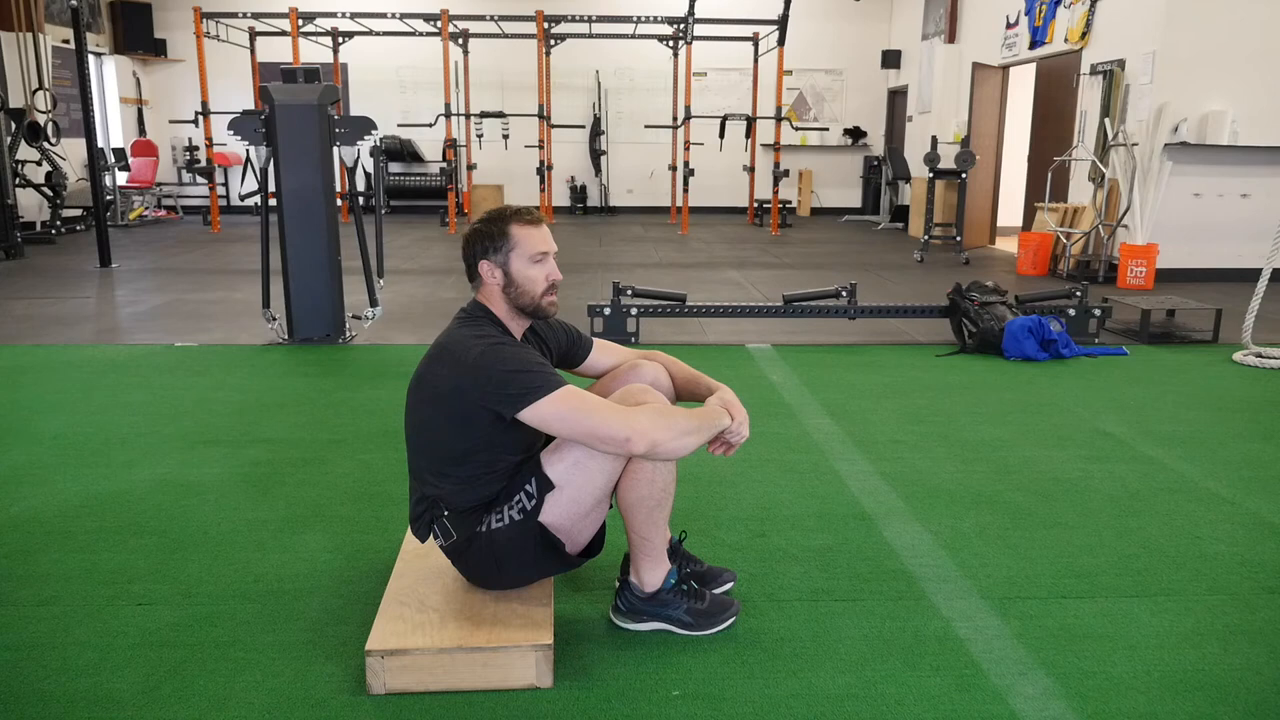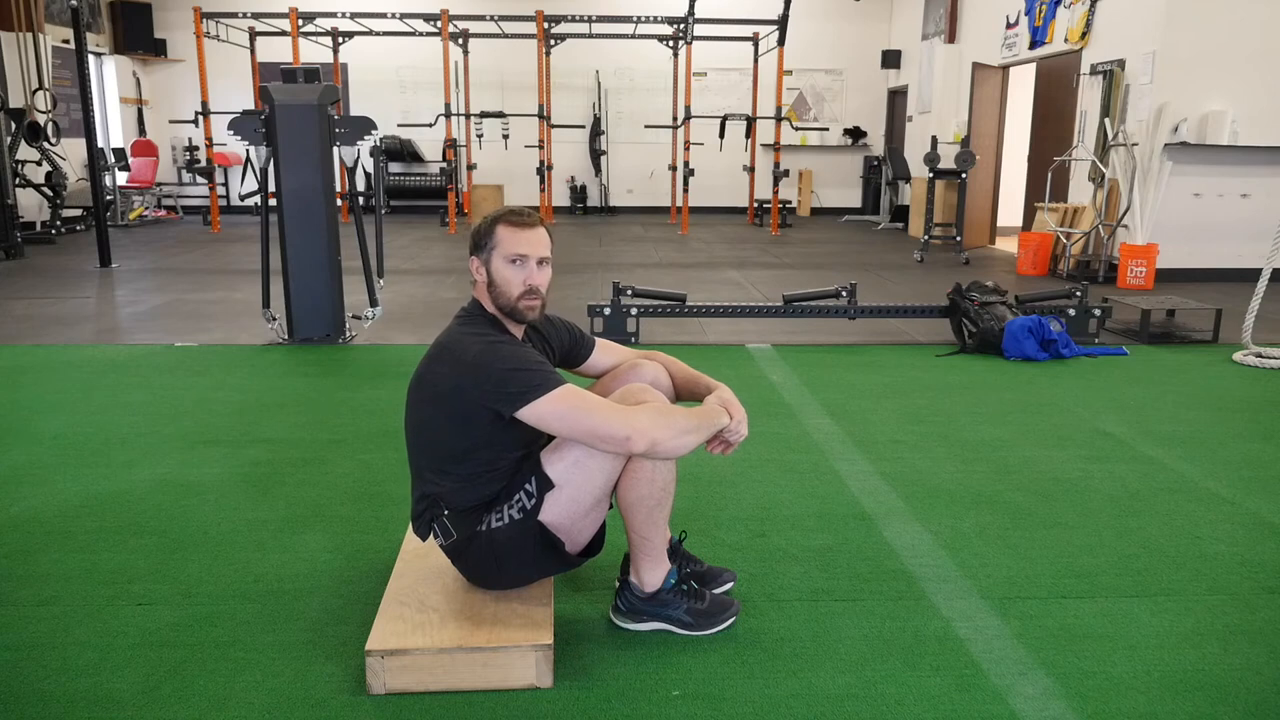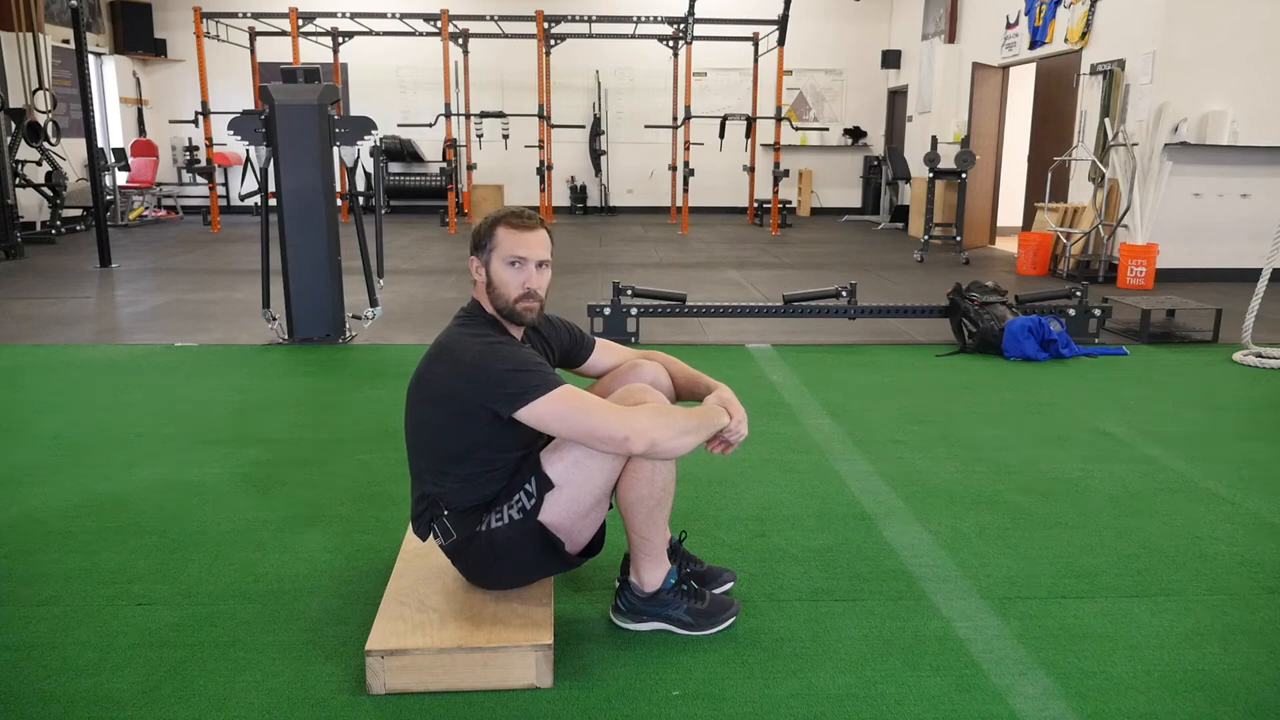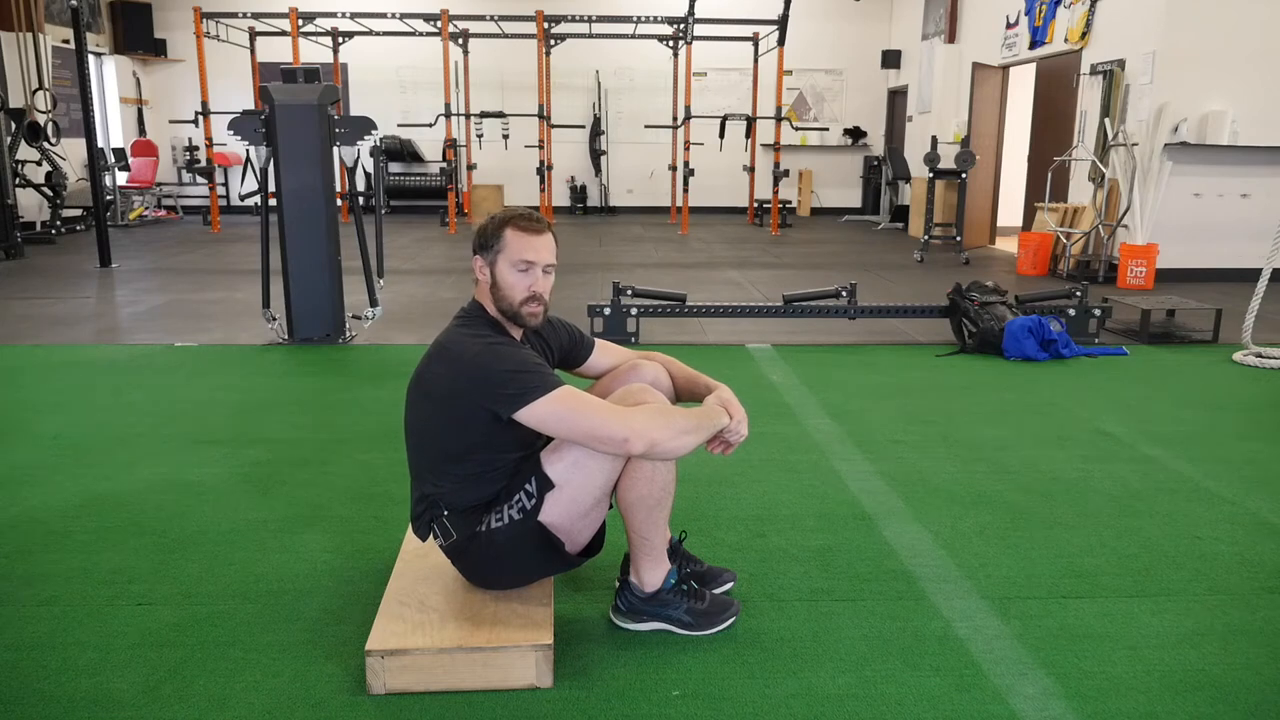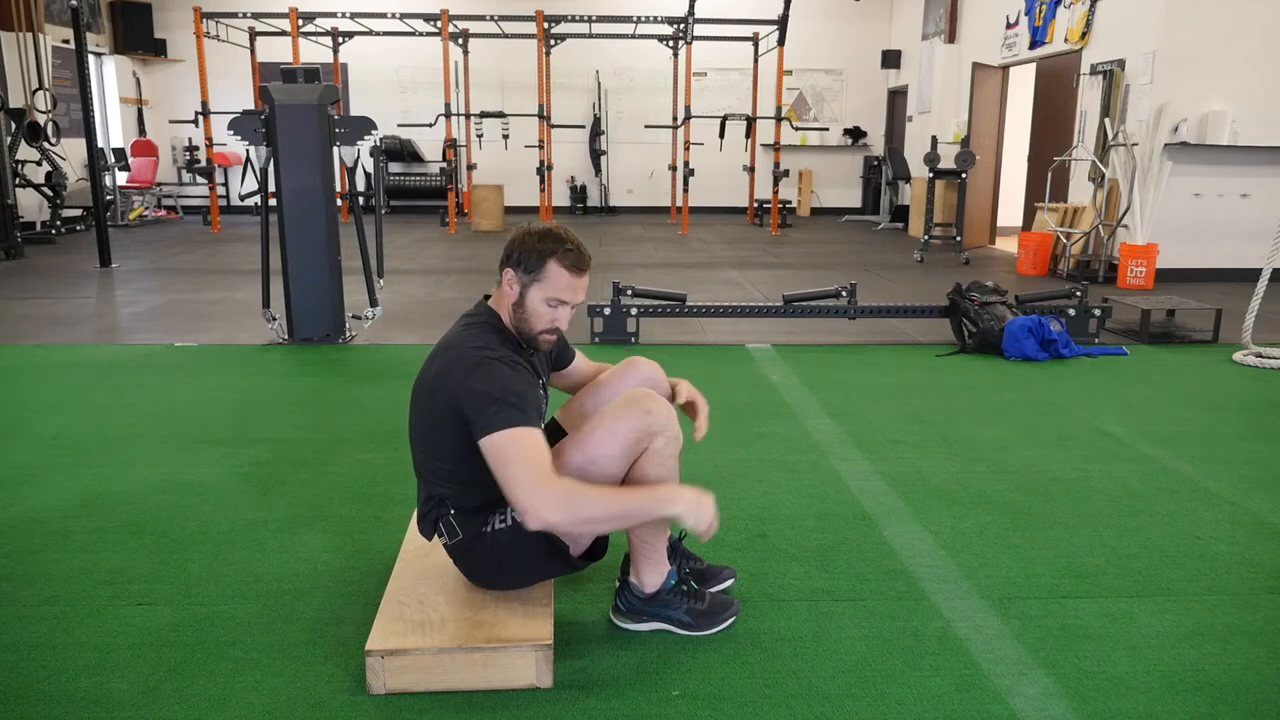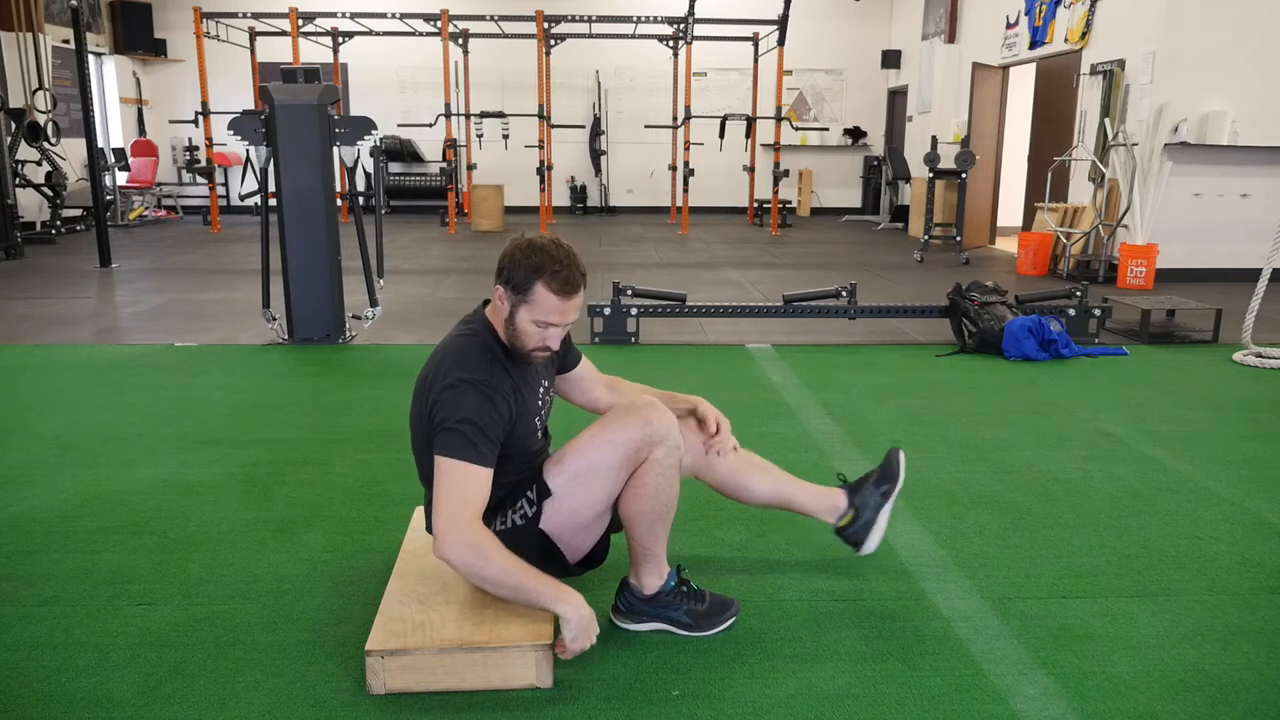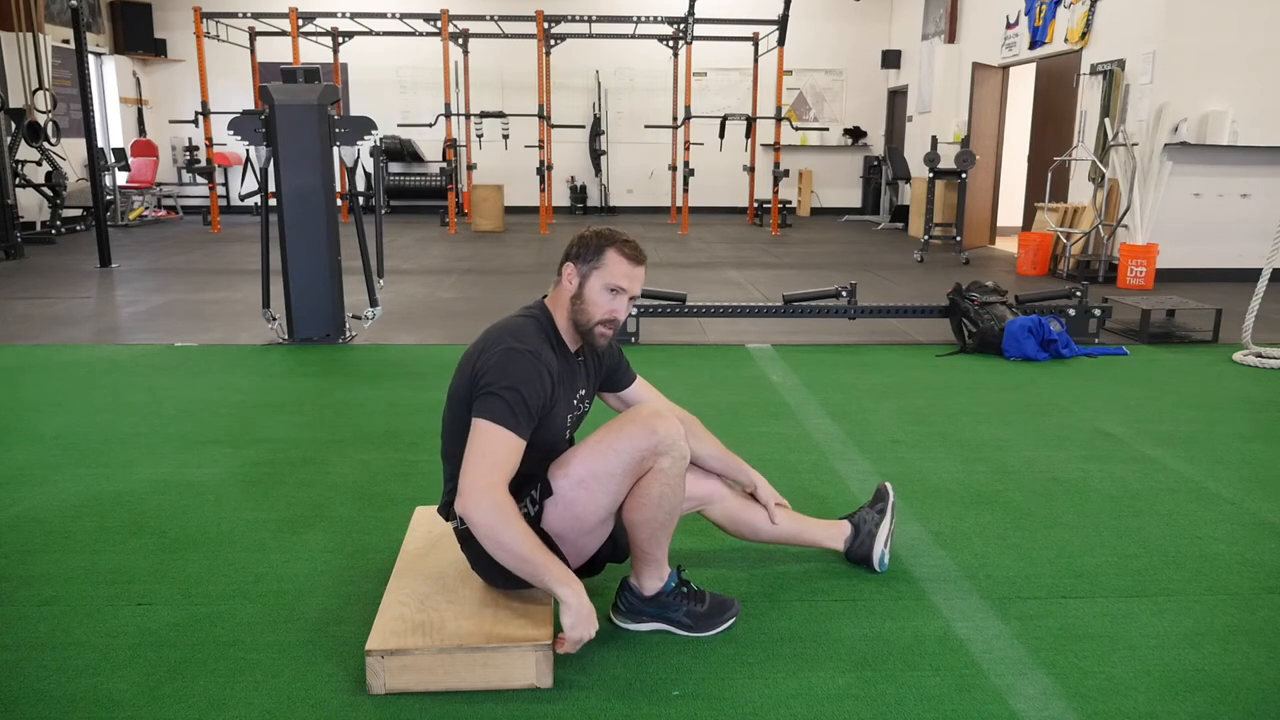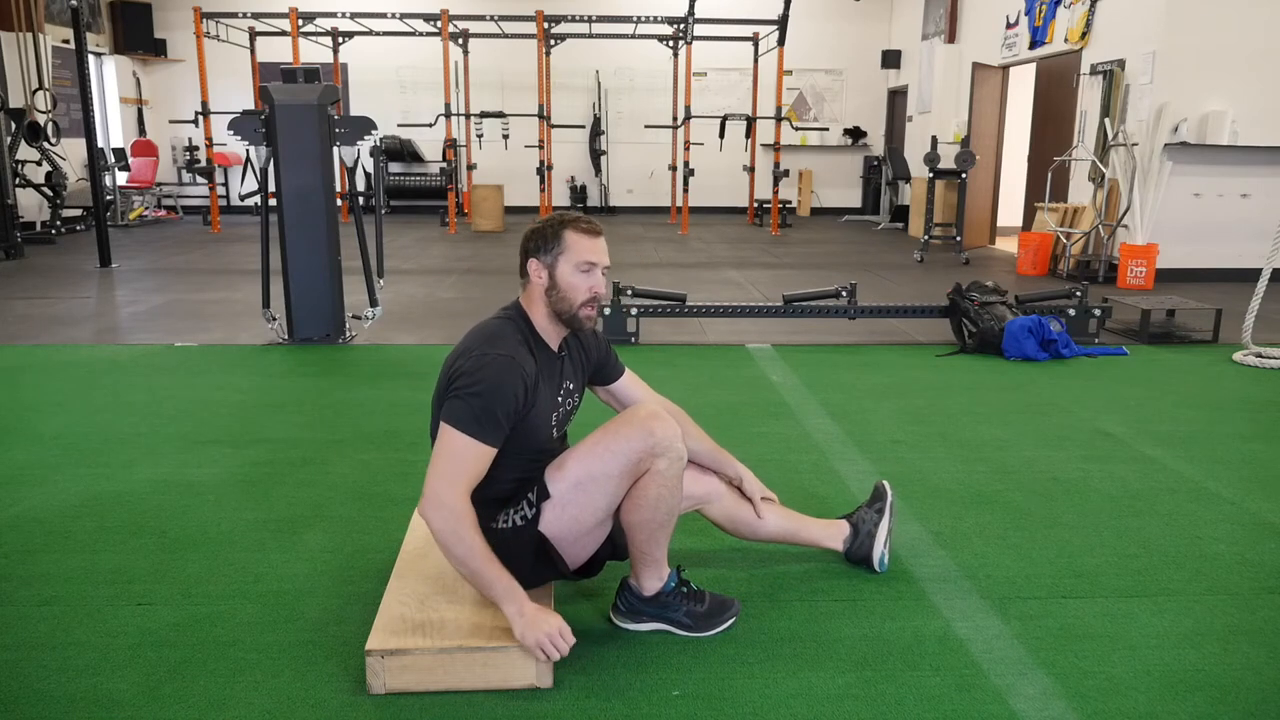
dt=0.7s
person 1, frame 1
left shoulder: (533, 326)
right shoulder: (484, 357)
left elbow: (640, 358)
right elbow: (634, 436)
left wrist: (715, 390)
right wrist: (719, 418)
left hip: (513, 485)
right hip: (484, 538)
left knee: (646, 377)
right knee: (641, 420)
left ankle: (659, 552)
right ankle: (649, 592)
person 1, frame 2
left shoulder: (534, 326)
right shoulder: (481, 356)
left elbow: (643, 359)
right elbow: (633, 433)
left wrist: (715, 389)
right wrist: (716, 415)
left hip: (515, 486)
right hip: (485, 538)
left knee: (647, 375)
right knee: (642, 423)
left ankle: (660, 552)
right ankle: (649, 591)
person 1, frame 3
left shoulder: (533, 326)
right shoulder: (480, 356)
left elbow: (644, 359)
right elbow: (631, 434)
left wrist: (715, 389)
right wrist: (716, 416)
right hip: (485, 538)
left knee: (647, 376)
right knee: (641, 419)
left ankle: (658, 553)
right ankle: (649, 592)
person 1, frame 4
left shoulder: (534, 325)
right shoulder: (480, 357)
left elbow: (643, 360)
right elbow: (629, 436)
left wrist: (715, 390)
right wrist: (716, 417)
left hip: (515, 486)
right hip: (485, 537)
left knee: (646, 378)
right knee: (641, 414)
left ankle: (659, 552)
right ankle: (650, 590)
person 1, frame 5
left shoulder: (527, 326)
right shoulder: (484, 366)
left elbow: (586, 375)
right elbow: (541, 509)
left wrist: (673, 386)
right wrist: (673, 498)
left hip: (519, 491)
right hip: (491, 540)
left knee: (641, 376)
right knee: (650, 418)
left ankle: (659, 552)
right ankle: (649, 594)
person 1, frame 6
left shoulder: (539, 327)
right shoulder: (469, 385)
left elbow: (598, 390)
right elbow: (455, 540)
left wrist: (690, 405)
right wrist: (567, 603)
left hip: (537, 493)
right hip: (511, 540)
left knee: (693, 428)
right knee: (651, 423)
left ankle: (842, 512)
right ankle: (649, 593)
person 1, frame 7
left shoulder: (592, 344)
right shoulder: (520, 357)
left elbow: (675, 416)
right elbow: (476, 499)
left wrist: (751, 478)
right wrist: (569, 591)
left hip: (546, 510)
right hip: (507, 541)
left knee: (703, 486)
right knee: (655, 431)
left ankle: (849, 537)
right ankle: (649, 594)
person 1, frame 8
left shoulder: (577, 337)
right shoulder: (497, 365)
left elbow: (657, 405)
right elbow: (441, 504)
left wrist: (735, 470)
right wrist: (519, 607)
left hip: (542, 505)
right hip: (509, 539)
left knee: (704, 484)
right knee: (652, 432)
left ankle: (846, 537)
right ankle: (650, 594)
